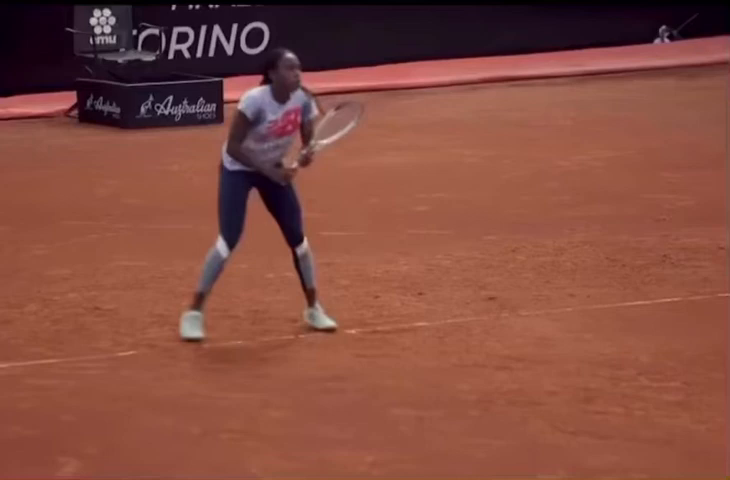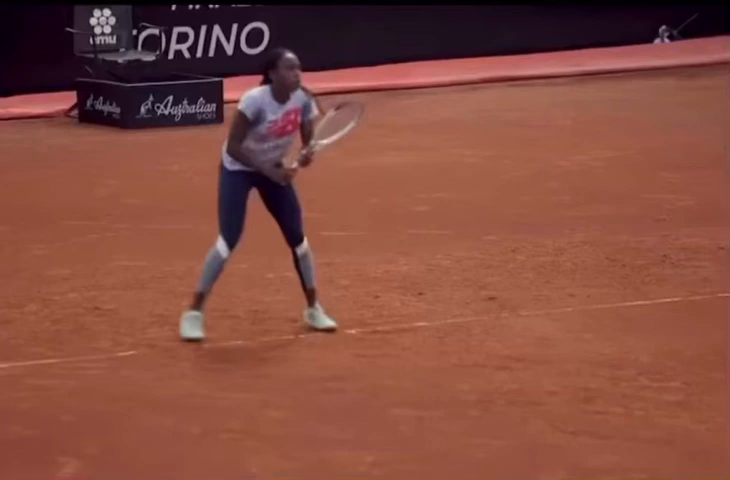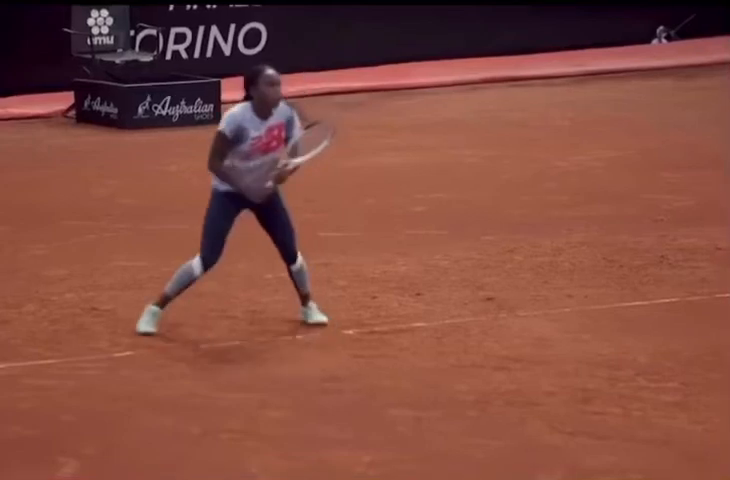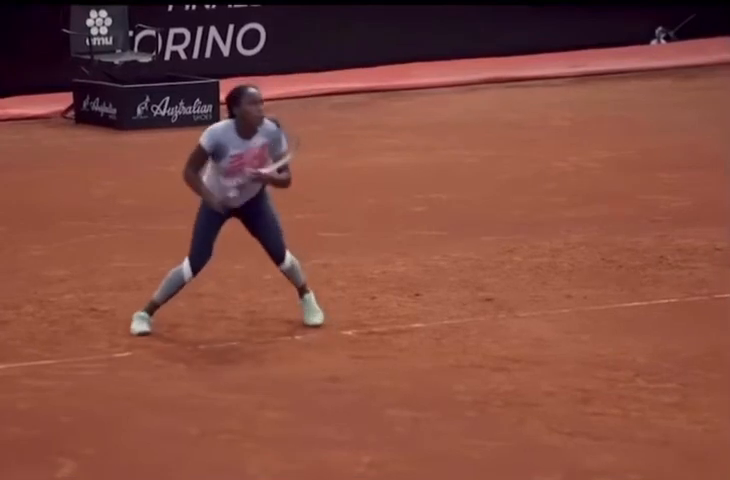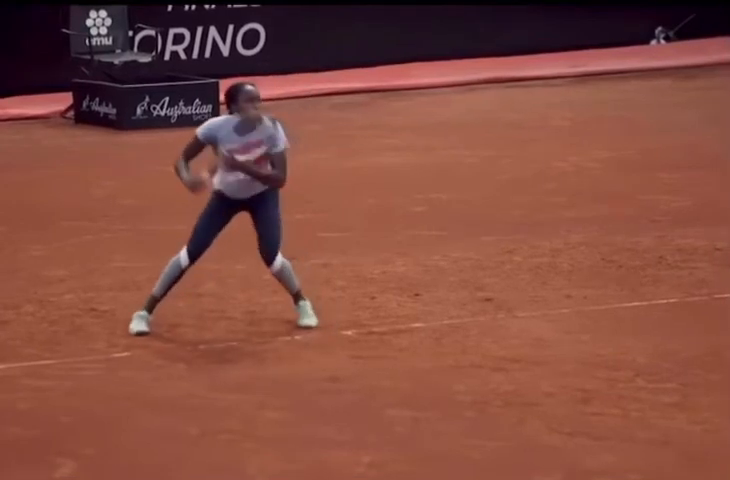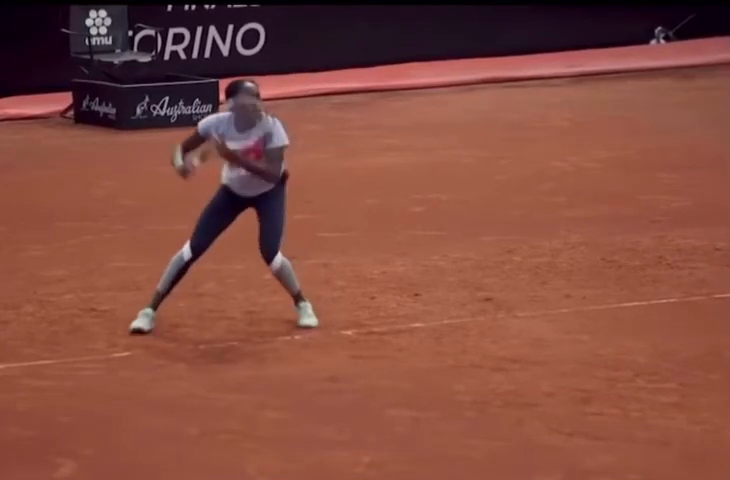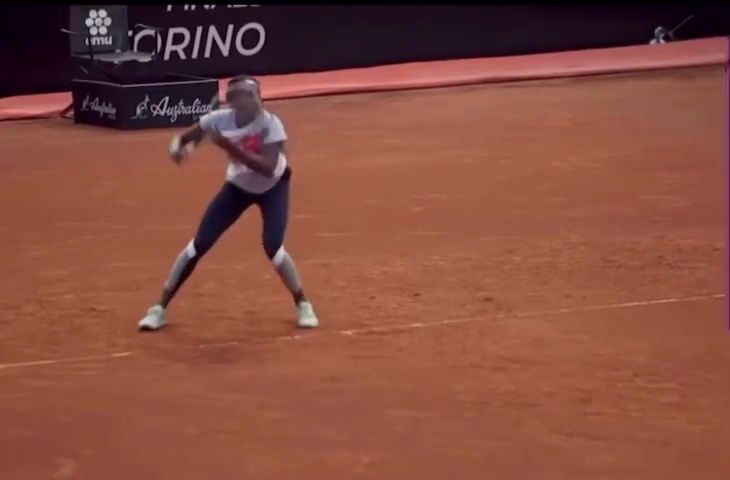
dt=0.7s
person 1, frame 1
left shoulder: (303, 100)
right shoulder: (255, 100)
left elbow: (309, 141)
right elbow: (233, 147)
left wrist: (307, 156)
right wrist: (270, 172)
left hip: (275, 169)
right hip: (238, 170)
left knee: (297, 238)
right knee: (228, 240)
left ankle: (313, 308)
right ankle: (194, 312)
person 1, frame 2
left shoulder: (303, 100)
right shoulder: (255, 100)
left elbow: (309, 141)
right elbow: (233, 147)
left wrist: (307, 156)
right wrist: (269, 171)
left hip: (273, 170)
right hip: (238, 170)
left knee: (297, 238)
right knee: (228, 240)
left ankle: (313, 308)
right ankle: (194, 312)
person 1, frame 3
left shoulder: (287, 114)
right shoulder: (236, 118)
right elbow: (214, 163)
left wrist: (285, 171)
right wrist: (245, 188)
left hip: (265, 188)
right hip: (229, 191)
left knee: (290, 252)
right knee: (208, 259)
left ankle: (308, 306)
right ankle: (155, 309)
person 1, frame 4
left shoulder: (272, 132)
right shoulder: (217, 134)
left elbow: (286, 178)
right elbow: (190, 172)
left wrist: (265, 177)
right wrist: (210, 197)
left hip: (253, 198)
right hip: (216, 201)
left knee: (278, 252)
right knee: (195, 263)
left ankle: (306, 298)
right ankle: (145, 313)
person 1, frame 5
left shoulder: (271, 129)
right shoulder: (216, 127)
left elbow: (280, 179)
right elbow: (182, 159)
left wrist: (242, 166)
right wrist: (187, 178)
left hip: (262, 195)
right hip: (225, 195)
left knee: (270, 255)
right knee: (191, 252)
left ankle: (302, 304)
right ankle: (145, 312)
person 1, frame 6
left shoulder: (271, 127)
right shoulder: (217, 123)
left elbow: (274, 174)
right elbow: (181, 148)
left wrist: (234, 156)
right wrist: (182, 163)
left hip: (269, 191)
right hip: (233, 190)
left knee: (270, 253)
right knee: (193, 248)
left ankle: (302, 305)
right ankle: (151, 310)
person 1, frame 7
left shoulder: (271, 124)
right shoulder: (219, 120)
left elbow: (267, 168)
right elbow: (183, 137)
left wrist: (228, 145)
right wrist: (178, 149)
left hip: (273, 187)
right hip: (239, 186)
left knee: (273, 248)
right knee: (199, 244)
left ankle: (303, 304)
right ankle: (161, 308)
